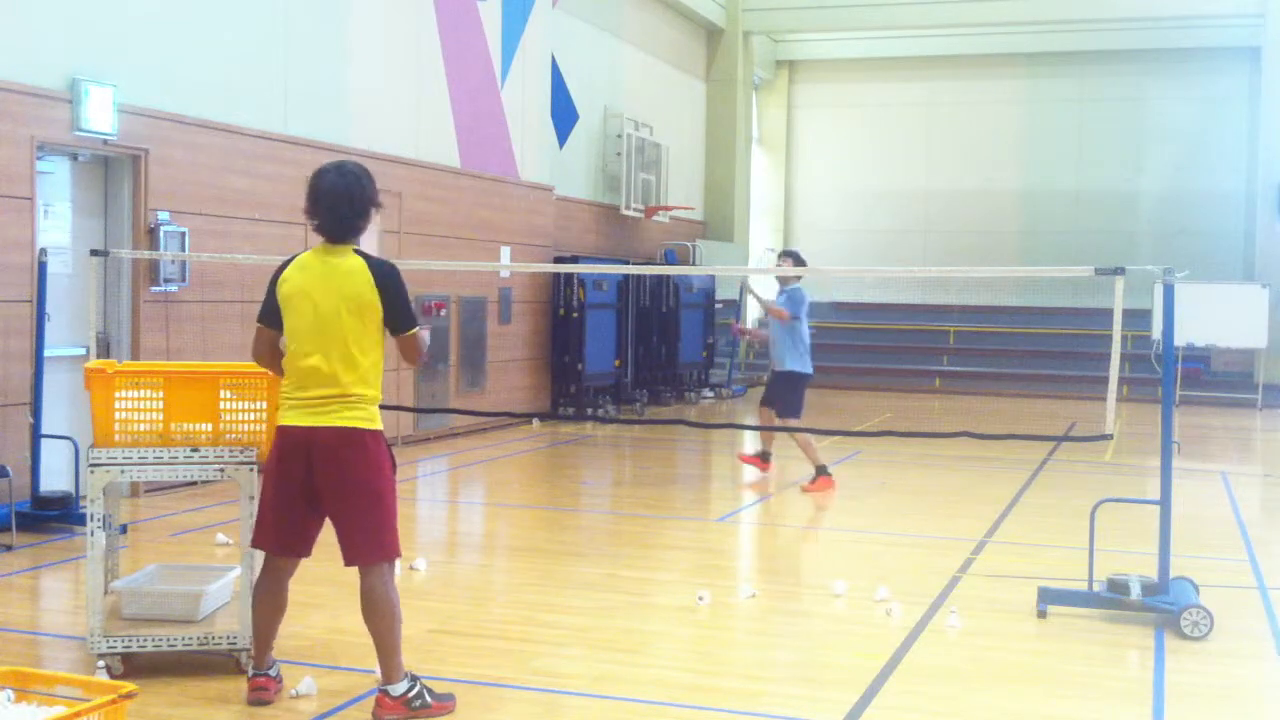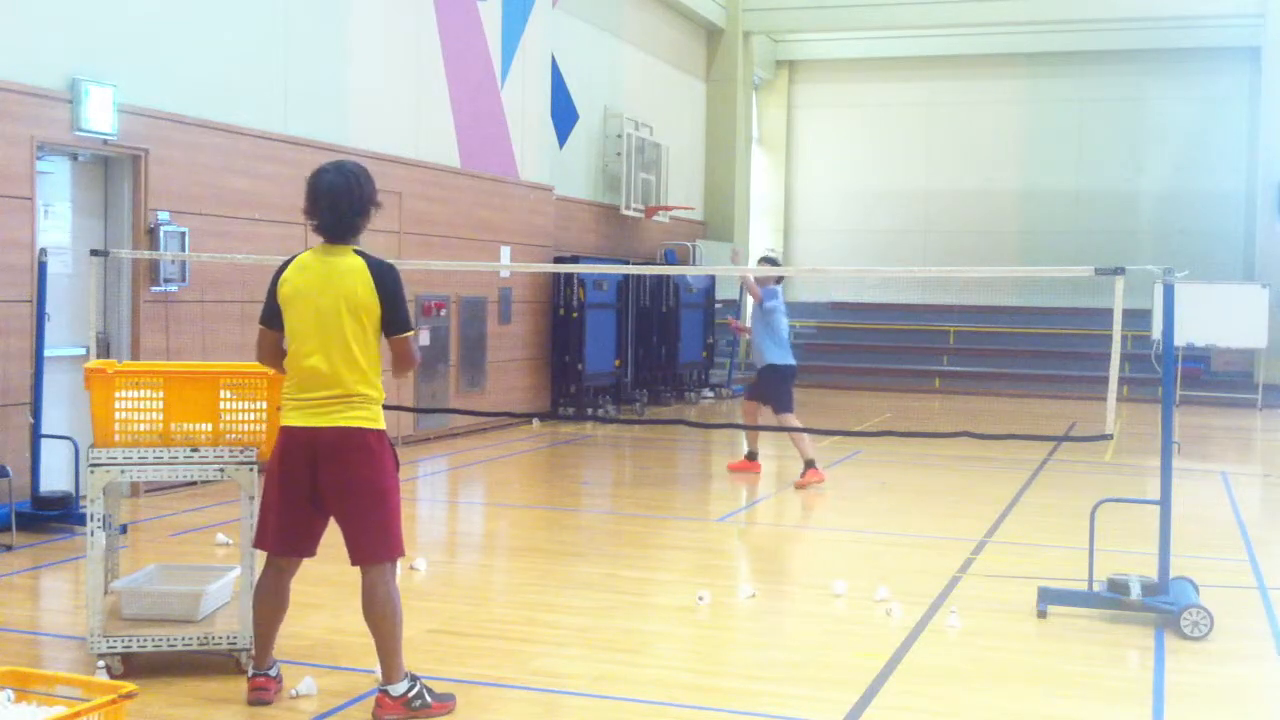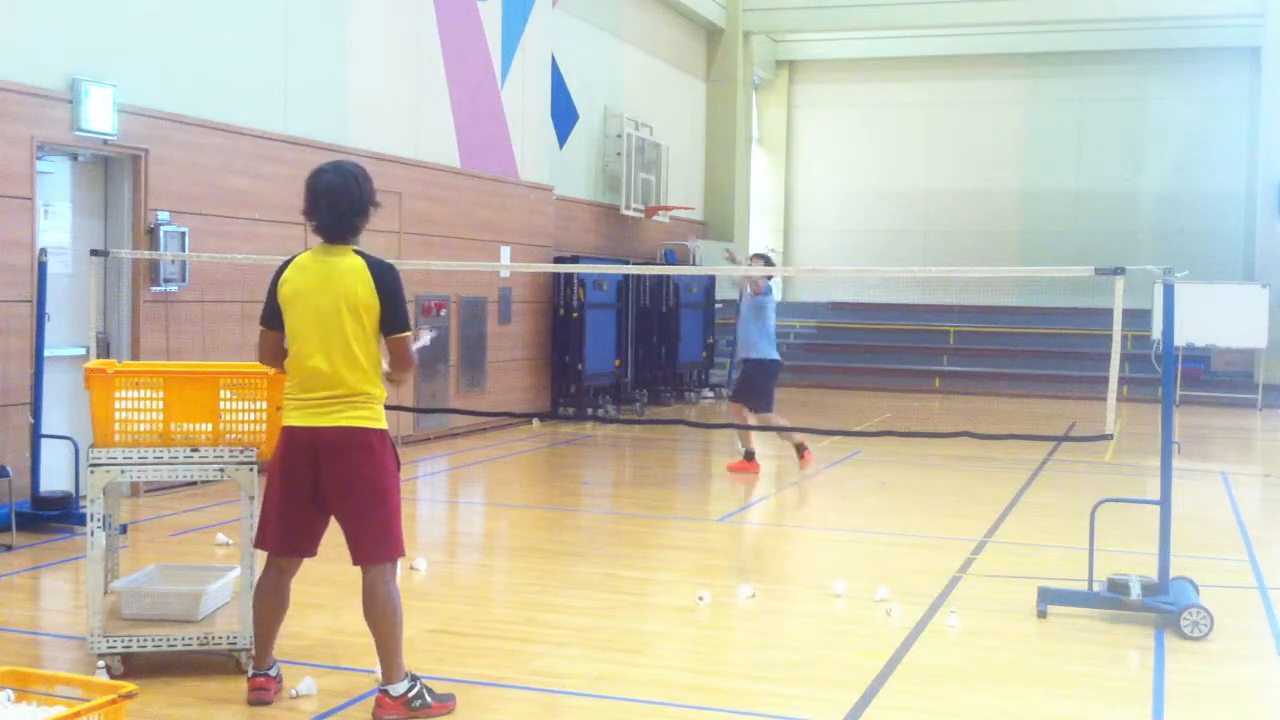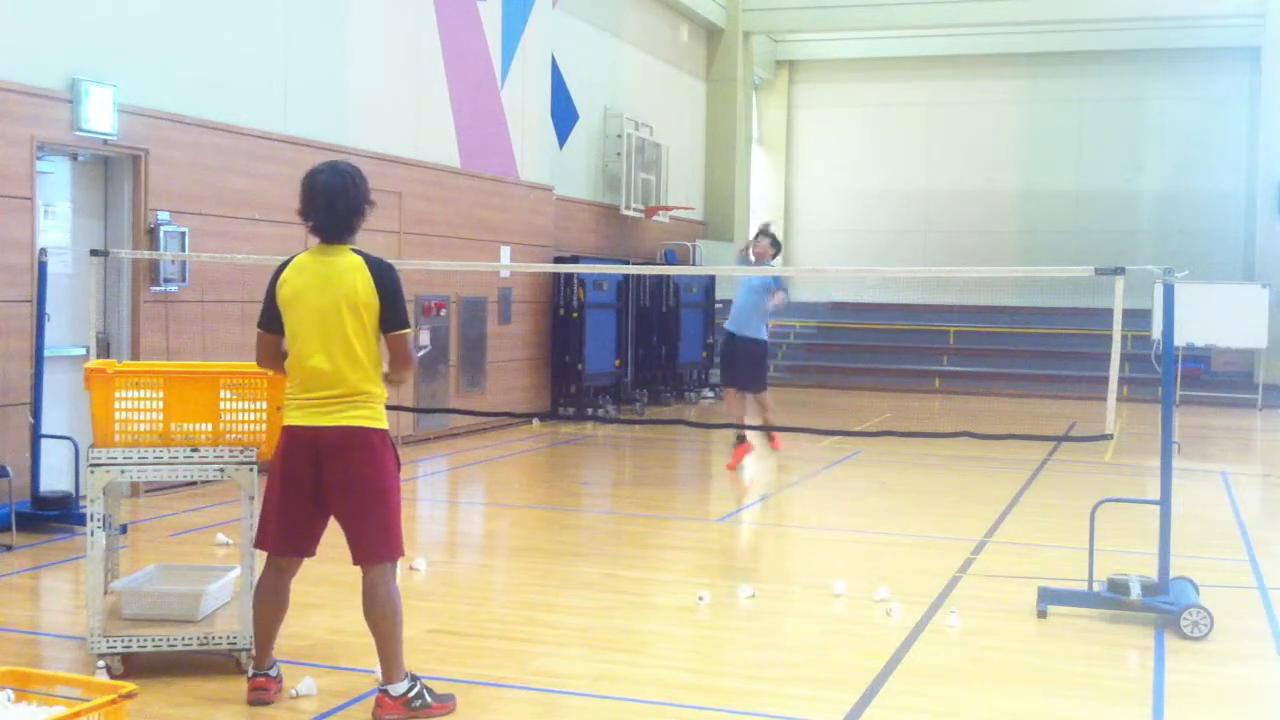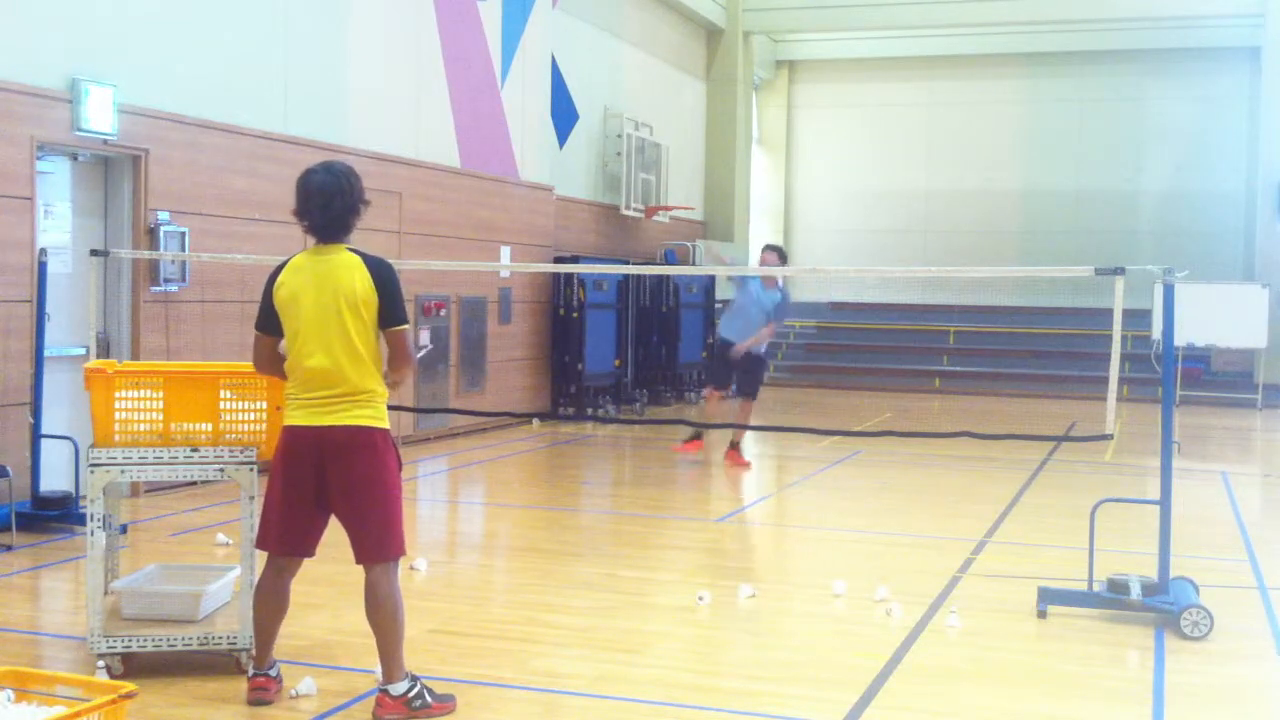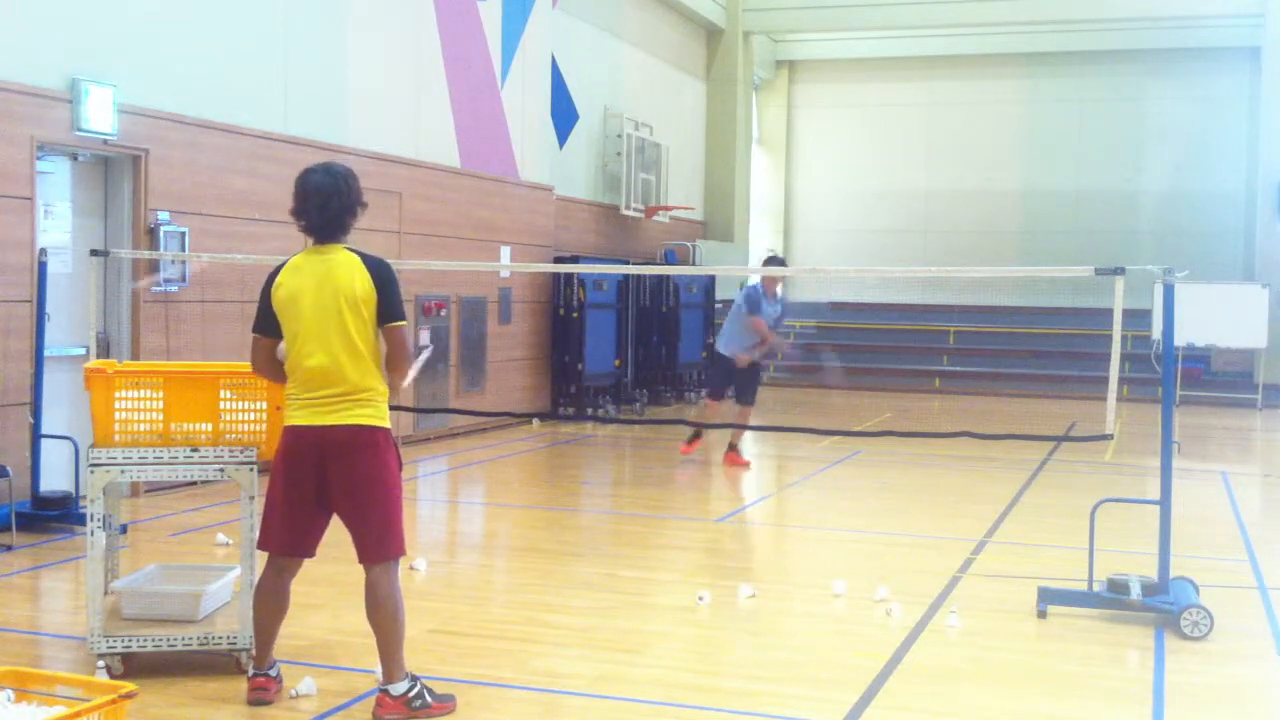
dt=0.2s
person 1, frame 1
left shoulder: (288, 272)
right shoulder: (379, 274)
left elbow: (263, 352)
right elbow: (414, 353)
left hip: (294, 431)
right hip: (353, 433)
left knee: (278, 560)
right knee: (375, 565)
left ankle: (261, 673)
person 1, frame 2
left shoulder: (288, 272)
right shoulder: (378, 274)
left elbow: (267, 353)
right elbow: (407, 360)
right wrist: (387, 368)
left hip: (297, 431)
right hip: (357, 433)
left knee: (280, 560)
right knee: (377, 565)
left ankle: (261, 673)
person 1, frame 3
left shoulder: (288, 273)
right shoulder: (378, 274)
left elbow: (269, 353)
right elbow: (404, 362)
right wrist: (387, 375)
left hip: (299, 431)
right hip: (358, 433)
left knee: (281, 560)
right knee: (378, 564)
left ankle: (261, 672)
person 1, frame 4
left shoulder: (286, 274)
right shoulder: (377, 273)
left elbow: (267, 356)
right elbow: (404, 361)
right wrist: (389, 377)
left hip: (299, 432)
right hip: (359, 433)
left knee: (281, 560)
right knee: (378, 565)
left ankle: (261, 672)
person 1, frame 5
left shoulder: (282, 276)
right shoulder: (375, 272)
left elbow: (264, 359)
right elbow: (403, 358)
right wrist: (388, 380)
left hip: (300, 432)
right hip: (360, 432)
left knee: (281, 560)
right knee: (380, 564)
left ankle: (261, 672)
person 1, frame 6
left shoulder: (281, 277)
right shoulder: (372, 271)
left elbow: (262, 362)
right elbow: (401, 355)
right wrist: (386, 384)
left hip: (301, 432)
right hip: (361, 431)
left knee: (282, 560)
right knee: (380, 564)
left ankle: (261, 673)
person 2, frame 1
left shoulder: (795, 294)
right shoulder: (782, 295)
left elbow: (783, 315)
left wrist: (756, 294)
right wrist: (749, 333)
left hip: (794, 370)
right hip: (782, 368)
left knee: (790, 422)
right knee: (766, 410)
left ankle: (823, 474)
right ankle: (764, 457)
person 2, frame 2
left shoulder: (771, 292)
right shoulder: (764, 300)
left elbow: (754, 291)
left wrist: (739, 266)
right wrist: (743, 328)
left hip: (778, 366)
right hip: (769, 366)
left knee: (785, 416)
right knee: (749, 406)
left ankle: (811, 468)
right ankle: (751, 459)
person 2, frame 3
left shoulder: (762, 289)
right shoulder: (748, 294)
left elbow: (756, 286)
left wrist: (736, 264)
left hip: (763, 361)
right hip: (750, 360)
left knee: (763, 413)
right knee: (736, 406)
left ankle: (802, 449)
right ankle: (749, 458)
person 2, frame 4
left shoulder: (773, 274)
right shoulder: (748, 266)
left elbow: (781, 295)
right elbow: (742, 254)
left wrist: (772, 302)
right wrist: (755, 235)
left hip: (755, 339)
right hip: (732, 336)
left knee: (758, 392)
right knee: (730, 392)
left ankle: (770, 429)
right ankle: (741, 442)
person 2, frame 5
left shoulder: (782, 296)
right shoulder: (746, 279)
left elbow: (771, 328)
left wrist: (747, 343)
left hip: (754, 352)
right hip: (727, 343)
left knee: (748, 402)
right knee: (714, 394)
left ankle: (734, 449)
right ankle: (697, 437)
person 2, frame 6
left shoulder: (779, 306)
right shoulder: (751, 293)
left elbow: (767, 340)
right elbow: (759, 329)
left wrist: (751, 355)
right wrist: (775, 342)
left hip: (750, 361)
right hip: (725, 354)
left knee: (745, 408)
right knee: (711, 402)
left ankle: (732, 450)
right ankle: (695, 435)
